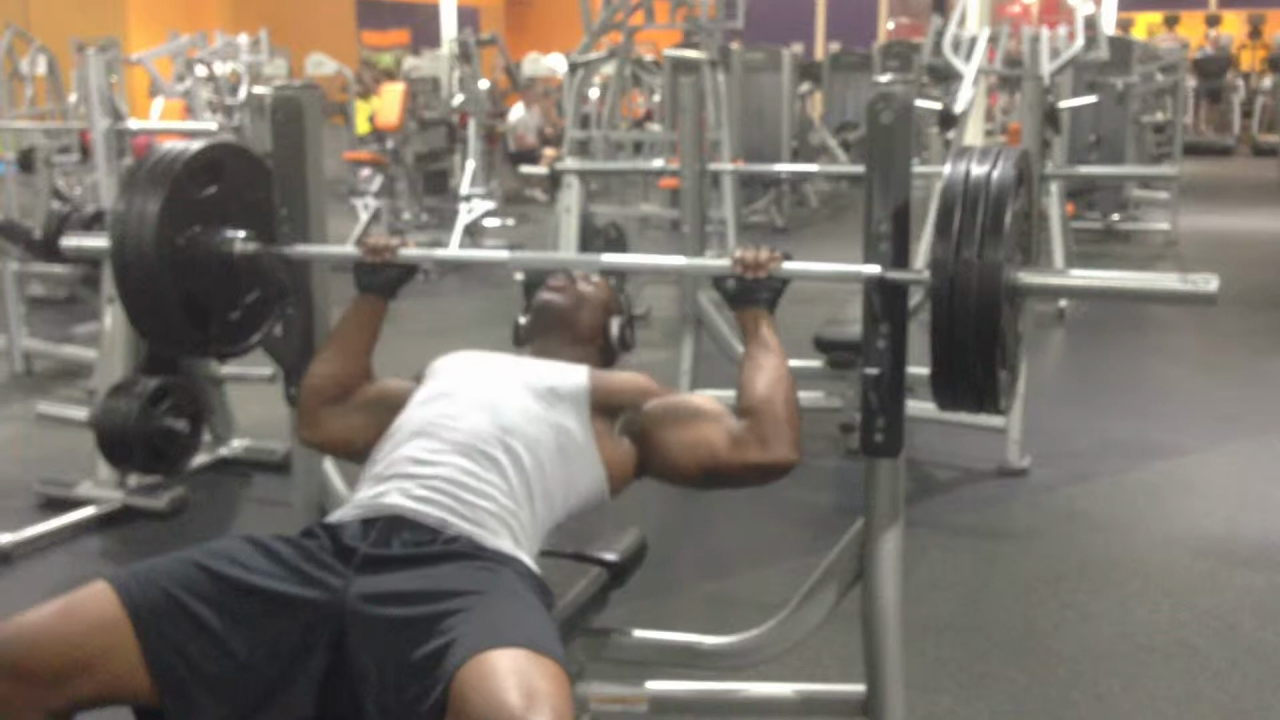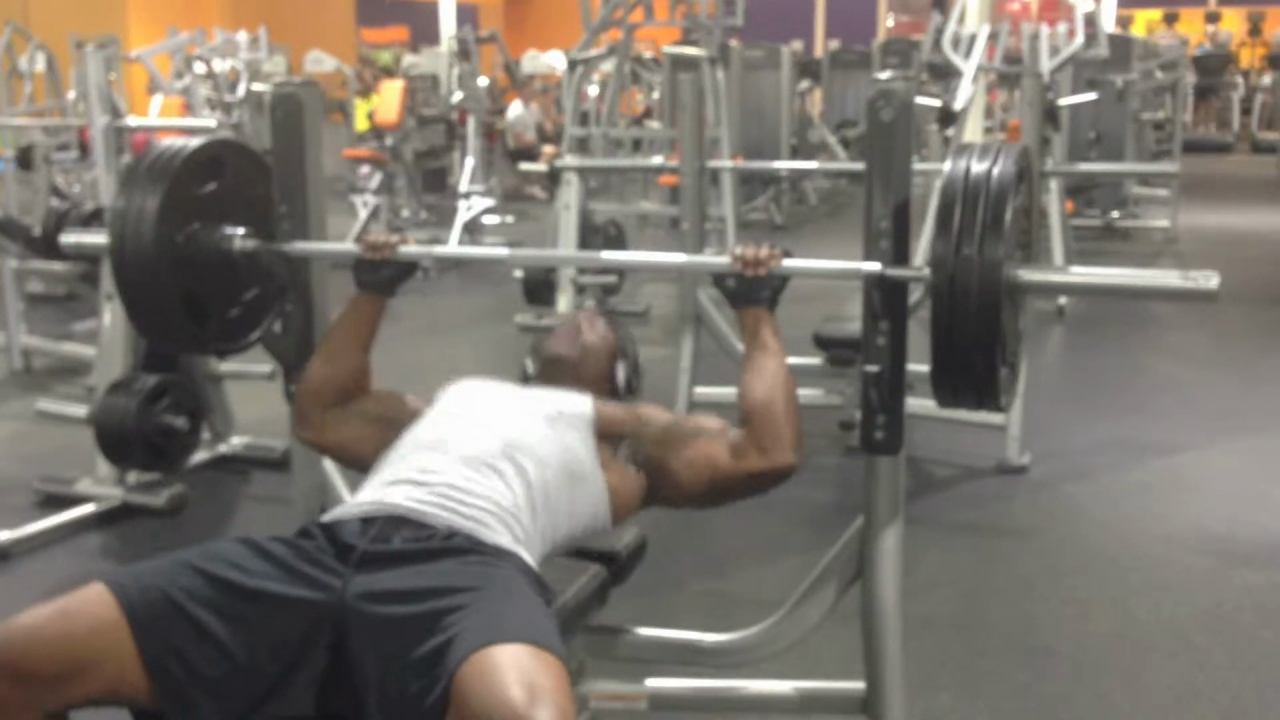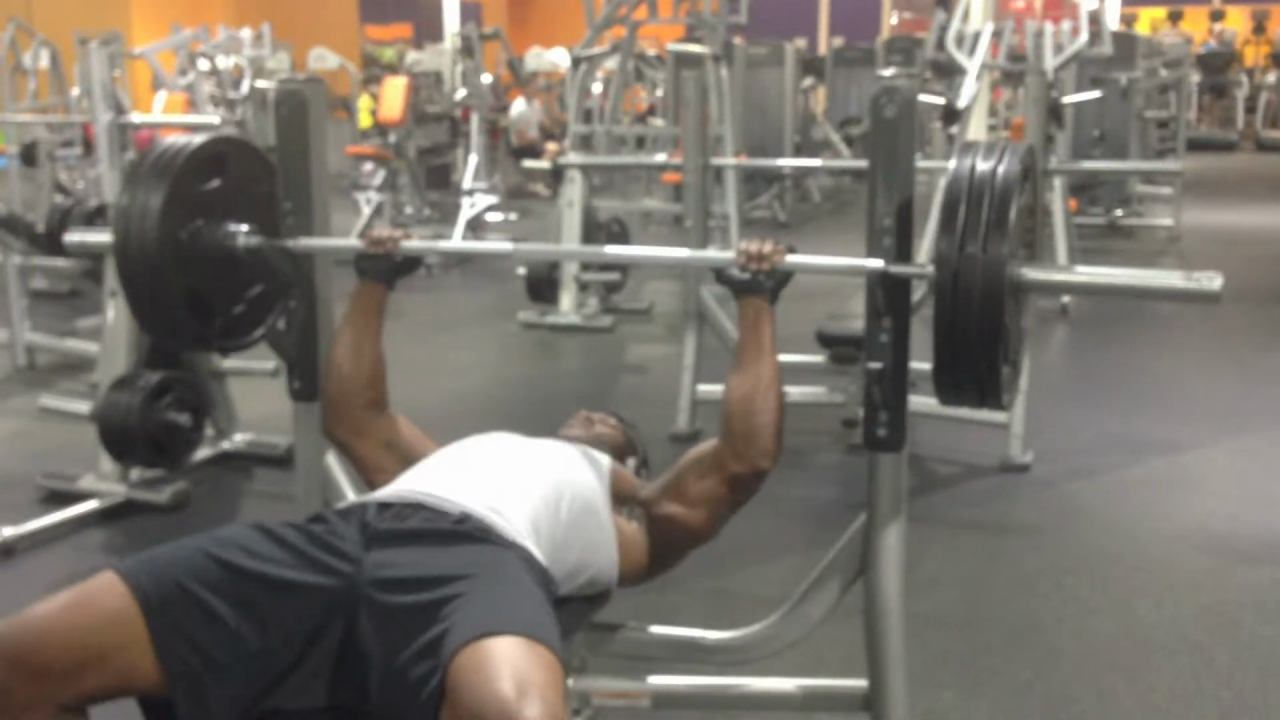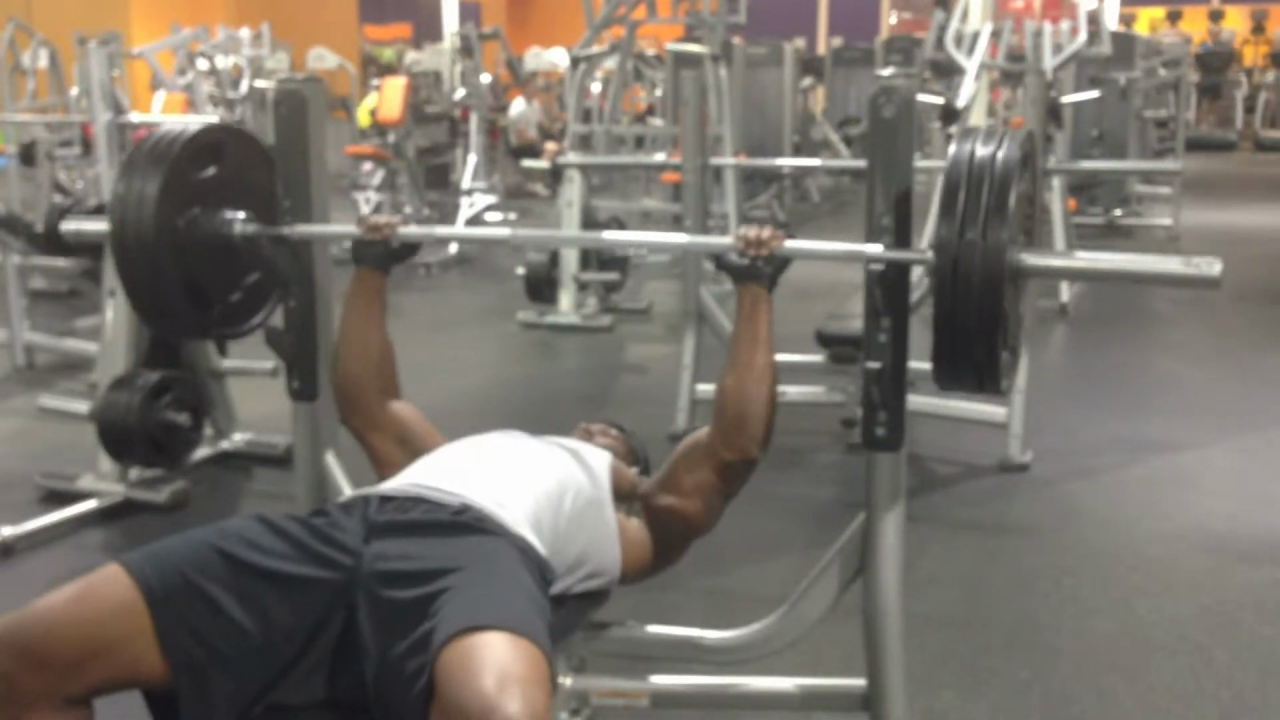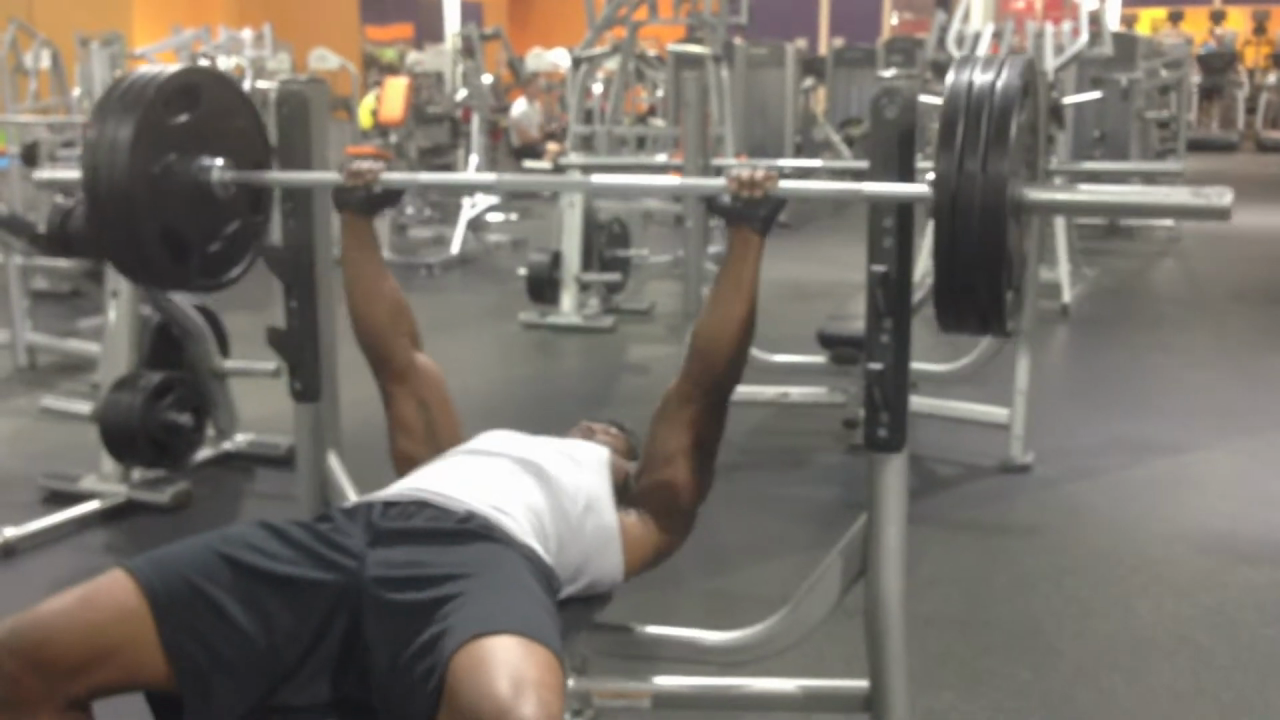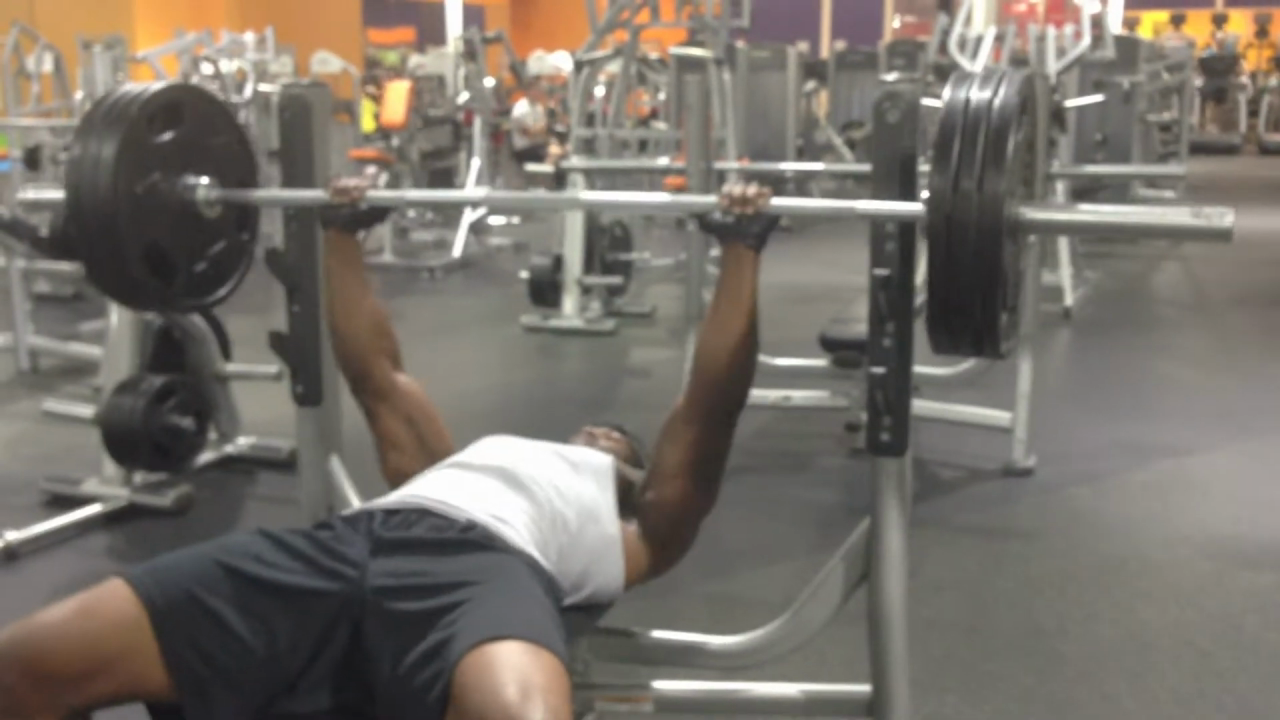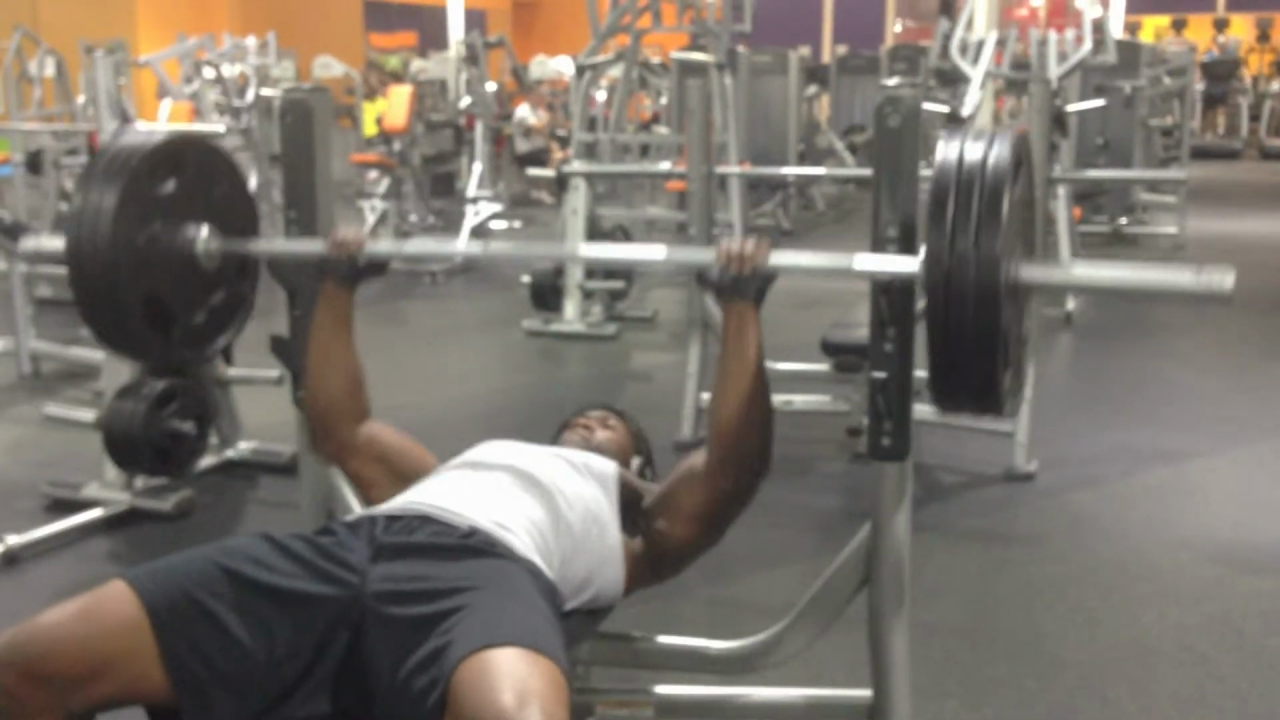
dt=0.4s
person 1, frame 1
left shoulder: (620, 400)
right shoulder: (446, 372)
left elbow: (767, 446)
right elbow: (319, 416)
left wrist: (756, 314)
right wrist: (373, 293)
left hip: (469, 570)
right hip: (326, 553)
person 1, frame 2
left shoulder: (620, 428)
right shoulder: (456, 397)
left elbow: (767, 452)
right elbow: (318, 417)
left wrist: (756, 314)
right wrist: (371, 291)
left hip: (467, 569)
right hip: (324, 552)
person 1, frame 3
left shoulder: (636, 514)
right shoulder: (469, 451)
left elbow: (748, 455)
right elbow: (351, 415)
left wrist: (756, 303)
right wrist: (374, 284)
left hip: (480, 561)
right hip: (339, 541)
person 1, frame 4
left shoulder: (637, 519)
right shoulder: (467, 451)
left elbow: (736, 445)
right elbow: (366, 404)
left wrist: (755, 290)
right wrist: (371, 271)
left hip: (482, 550)
right hip: (343, 530)
person 1, frame 5
left shoulder: (637, 519)
right shoulder: (472, 453)
left elbow: (704, 386)
right elbow: (399, 358)
left wrist: (746, 233)
right wrist: (357, 219)
right hip: (344, 538)
person 1, frame 6
left shoulder: (638, 525)
right shoulder: (463, 461)
left elbow: (710, 406)
right elbow: (379, 374)
left wrist: (741, 251)
right wrist: (341, 236)
right hip: (349, 543)
person 1, frame 7
left shoulder: (641, 529)
right shoulder: (475, 465)
left elbow: (736, 461)
right elbow: (341, 429)
left wrist: (741, 308)
right wrist: (337, 287)
left hip: (488, 573)
right hip: (351, 549)
